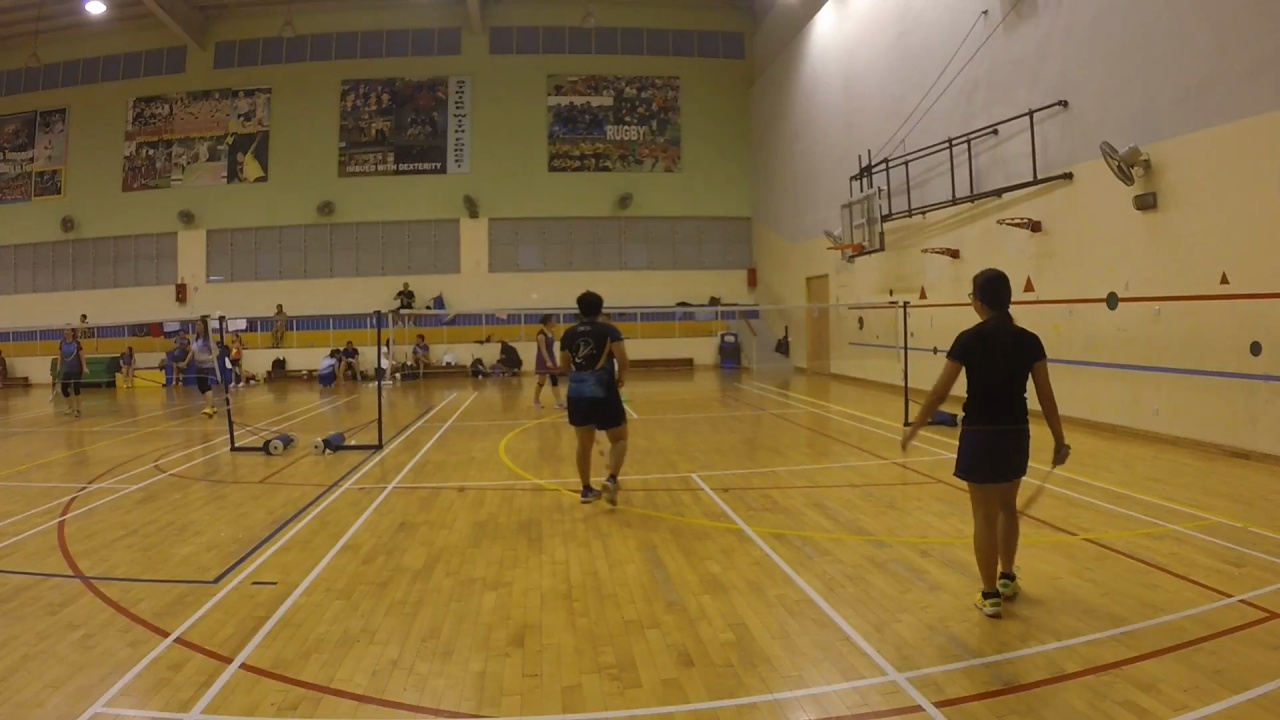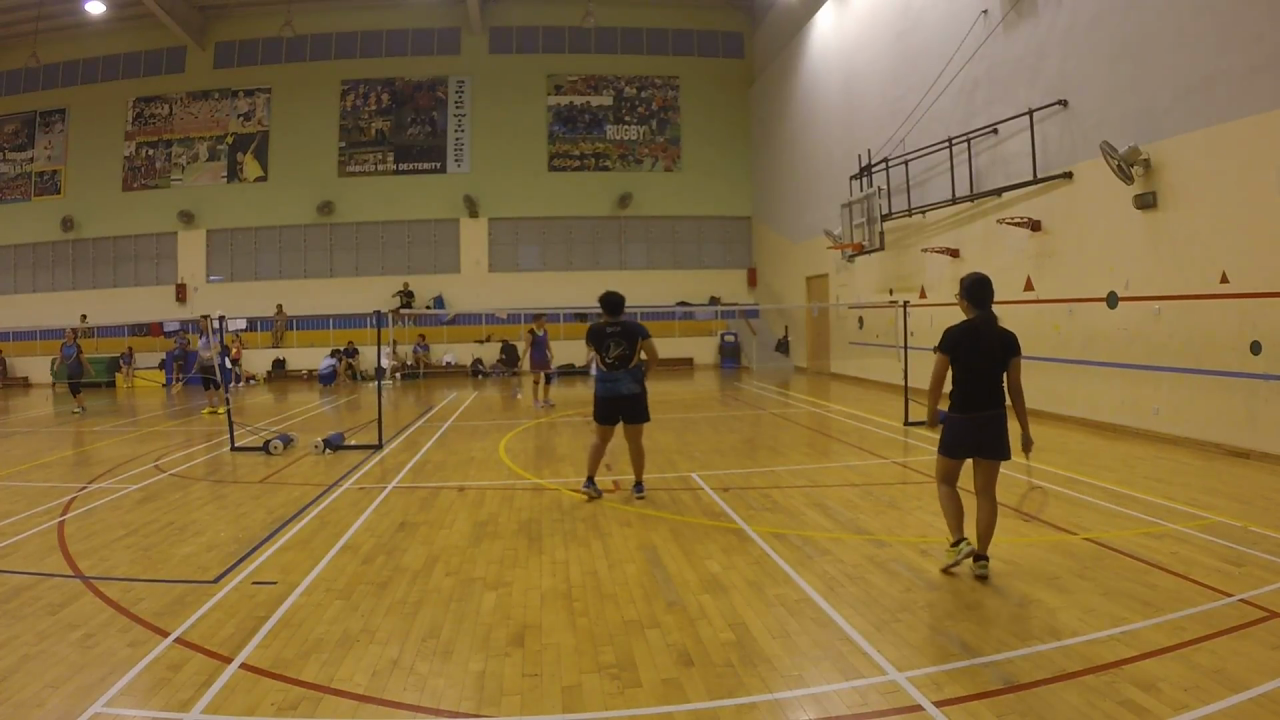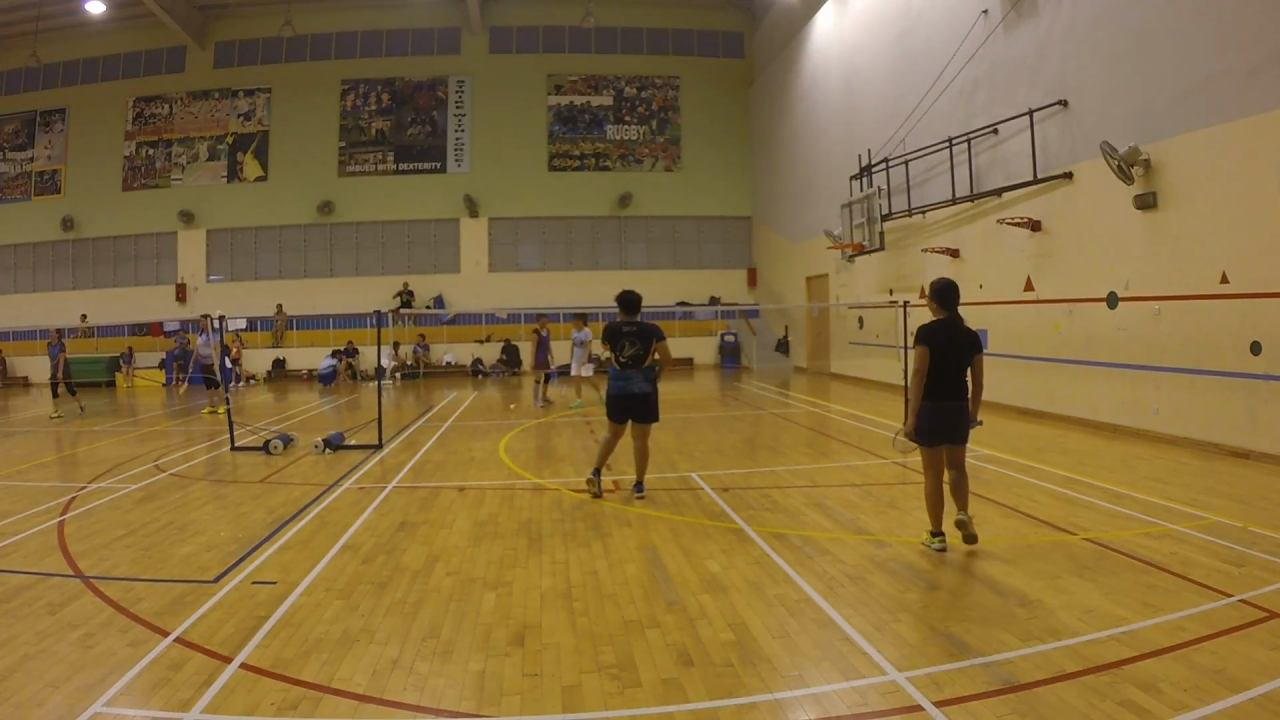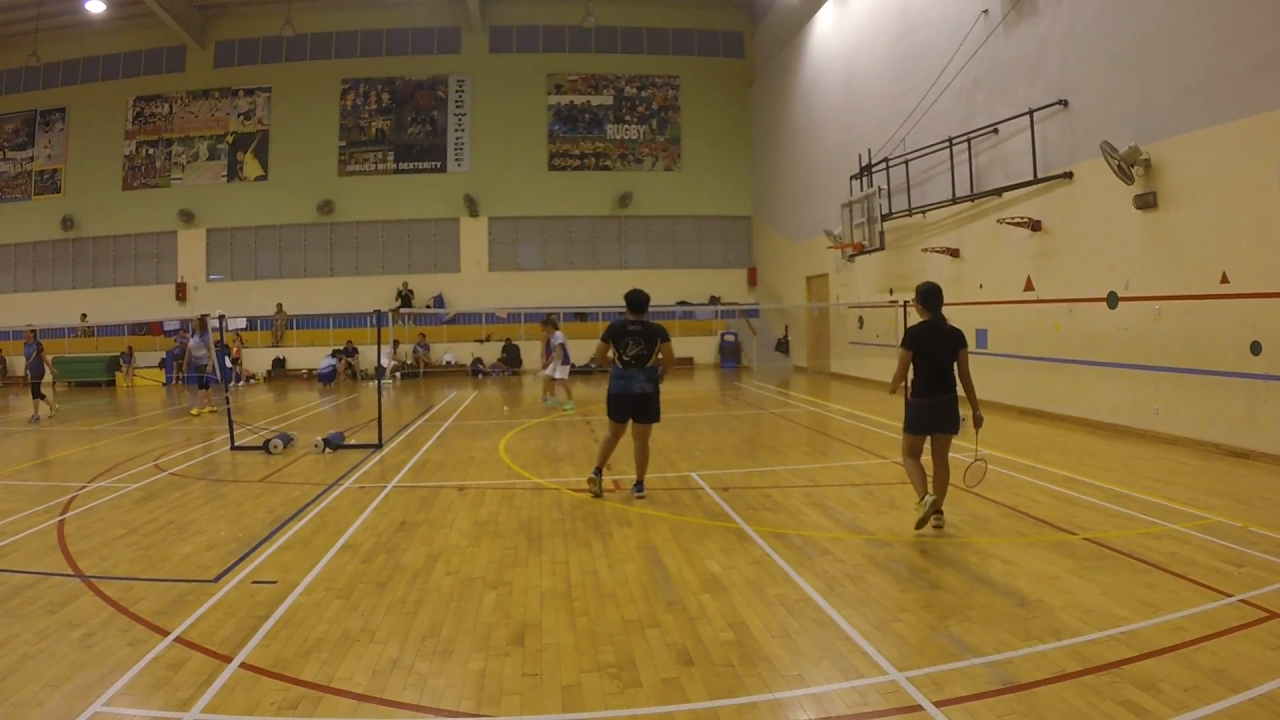
dt=0.5s
person 1, frame 1
left shoulder: (968, 340)
right shoulder: (1029, 341)
left elbow: (940, 392)
right elbow: (1046, 396)
left wrist: (915, 427)
right wrist: (1059, 440)
left hip: (980, 435)
right hip: (1016, 435)
left knee: (985, 515)
right knee: (1007, 507)
left ankle: (990, 595)
right ankle: (1007, 577)
person 1, frame 2
left shoulder: (954, 335)
right shoulder: (1007, 339)
left elbow: (936, 383)
right elbow: (1016, 389)
left wrist: (931, 413)
right wrist: (1025, 429)
left hip: (961, 420)
right hip: (993, 421)
left knee: (945, 482)
right knee: (986, 491)
left ankle: (960, 544)
right ankle: (982, 557)
person 1, frame 3
left shoulder: (926, 332)
right shoulder: (971, 336)
left elbow: (919, 374)
right elbow: (978, 381)
left wrist: (911, 415)
right wrist: (974, 413)
left hip: (932, 409)
right hip: (958, 410)
left knee: (933, 474)
right knee: (957, 467)
left ankle: (937, 535)
right ankle: (963, 515)
person 1, frame 4
left shoulder: (913, 334)
right shoulder: (956, 335)
left elbow: (901, 371)
right elbow: (965, 375)
left wrist: (893, 386)
right wrist: (975, 408)
left hip: (921, 403)
right hip: (947, 403)
left knee: (911, 456)
right knee: (940, 458)
left ankle: (926, 499)
right ankle: (937, 512)
person 2, frame 1
left shoulder: (569, 334)
right shoulder: (608, 330)
left elbow: (564, 365)
right elbow: (623, 359)
right wrist: (620, 376)
left hip: (576, 394)
right hip: (603, 393)
left knee: (584, 444)
right knee: (619, 439)
left ankle: (586, 489)
right ankle: (611, 480)
person 2, frame 2
left shoulder: (594, 330)
right shoulder: (636, 329)
right elbow: (653, 357)
right wrist: (645, 371)
left hip: (605, 392)
right hip: (632, 391)
left knee: (601, 439)
right knee: (634, 441)
left ankle: (589, 482)
right ankle: (638, 485)
person 2, frame 3
left shoulder: (611, 329)
right shoulder: (652, 330)
right elbow: (667, 358)
right wrist: (658, 372)
left hip: (617, 390)
right hip: (644, 391)
left knee: (613, 434)
right knee: (640, 439)
left ankle: (595, 473)
right ankle: (639, 485)
person 2, frame 4
left shoulder: (614, 328)
right shoulder: (657, 331)
left elbow: (599, 355)
right elbow: (670, 360)
right wrist: (661, 373)
left hip: (619, 389)
right hip: (646, 391)
left knee: (613, 433)
right knee: (641, 439)
left ankle: (597, 472)
right ankle: (639, 484)
